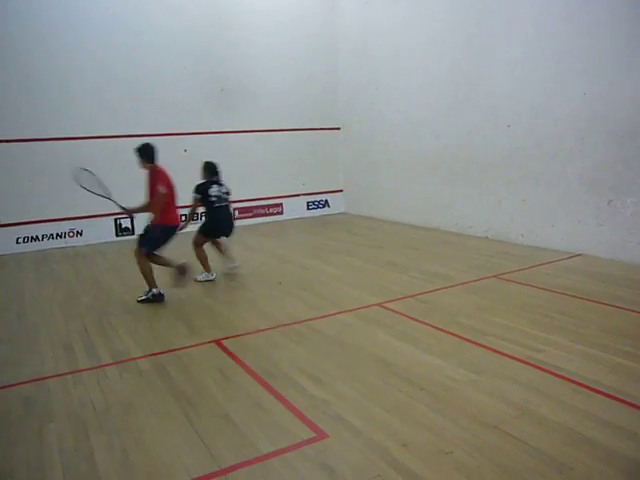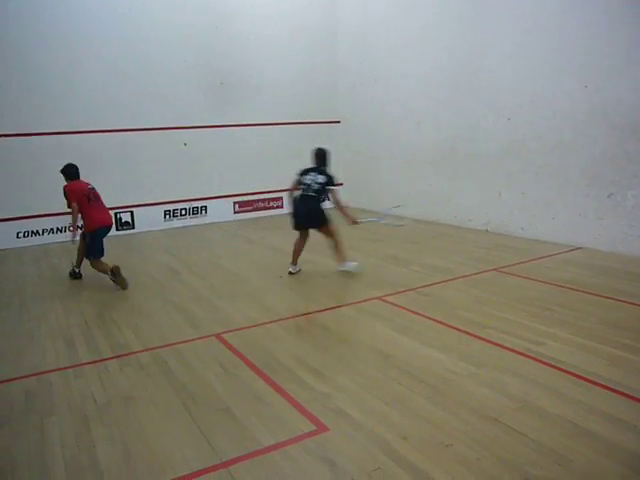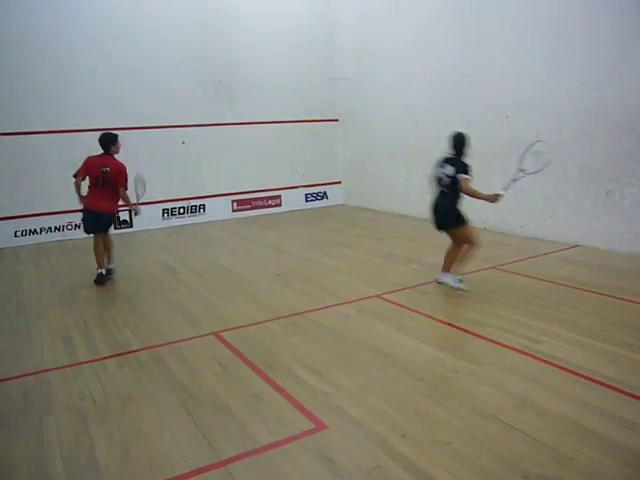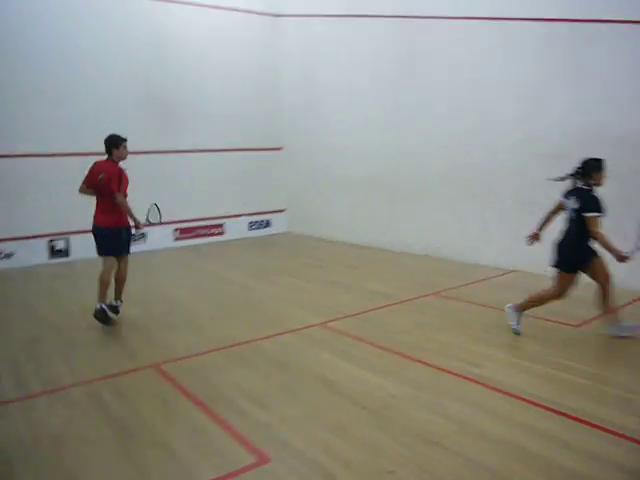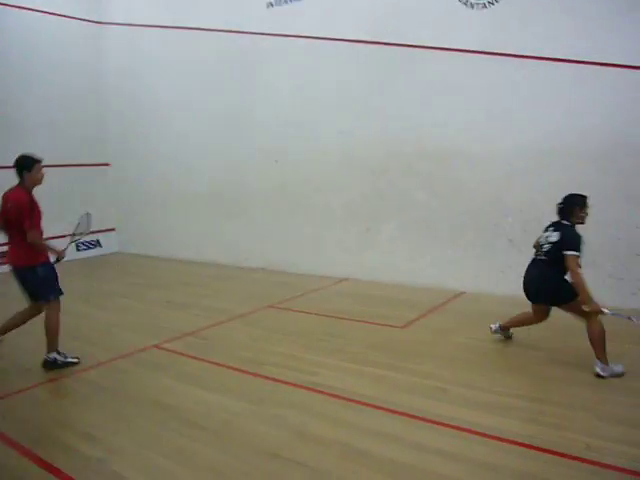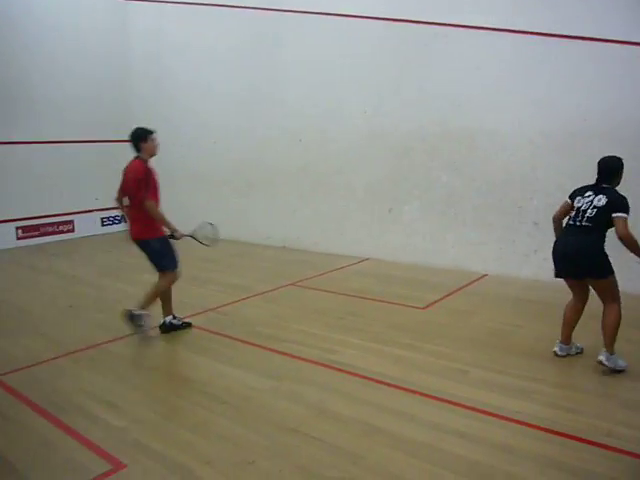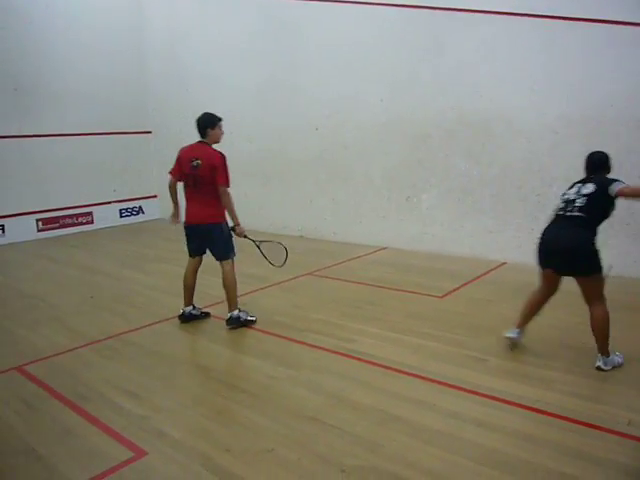
dt=0.5s
person 1, frame 1
left shoulder: (155, 173)
right shoulder: (156, 173)
left elbow: (162, 192)
left wrist: (152, 214)
right wrist: (134, 210)
left hip: (166, 223)
right hip: (164, 221)
left knee: (140, 253)
right knee: (145, 253)
left ankle: (154, 291)
right ankle: (178, 267)
person 1, frame 2
left shoulder: (68, 188)
right shoulder: (87, 185)
left elbow: (75, 208)
left wrist: (74, 229)
left hip: (95, 225)
right hip: (108, 221)
left knee: (95, 261)
right knee: (83, 239)
left ankle: (111, 272)
right ankle: (76, 269)
person 1, frame 3
left shoulder: (90, 160)
right shoulder: (119, 167)
left elbow: (77, 181)
right elbow: (122, 193)
left wrist: (81, 197)
right wrist: (132, 207)
left hip: (91, 208)
right hip: (109, 209)
left knee: (98, 238)
right knee: (105, 234)
left ankle: (101, 272)
right ankle: (110, 265)
person 1, frame 4
left shoulder: (96, 166)
right shoulder: (118, 172)
left elbow: (83, 189)
right elbow: (119, 199)
right wrist: (135, 219)
left hip: (99, 223)
right hip: (117, 224)
left knee: (108, 264)
right knee: (122, 262)
left ankle: (101, 306)
right ankle: (116, 303)
person 1, frame 5
right shoulder: (27, 200)
right elbow: (32, 237)
right wrist: (54, 250)
left hip: (19, 261)
right hip: (33, 262)
left knee: (35, 307)
right knee: (53, 305)
right ankle: (52, 355)
person 1, frame 6
left shoulder: (131, 168)
right shoulder: (144, 170)
left elbow: (120, 199)
right elbow: (149, 206)
left wrist: (130, 219)
right wrist: (172, 228)
left hip: (141, 230)
right hip: (149, 233)
left knee: (167, 273)
right knee: (170, 275)
left ankle: (169, 319)
right ankle: (138, 311)
person 1, frame 7
left shoulder: (184, 153)
right shoulder: (217, 157)
left elbow: (172, 183)
right elbow: (223, 193)
left wrist: (175, 208)
right wrist: (237, 223)
left hip: (192, 219)
right hip: (214, 220)
left knee: (193, 261)
right knee: (227, 264)
left ankle: (188, 309)
right ankle: (234, 313)
person 2, frame 1
left shoulder: (201, 187)
right shoulder: (224, 186)
left elbow: (193, 208)
left wrist: (186, 223)
left hip: (213, 221)
right hip: (228, 221)
left knee: (197, 244)
right knee: (214, 241)
left ankle: (208, 273)
right ankle: (230, 261)
person 2, frame 2
left shoulder: (305, 172)
right shoulder: (328, 178)
left elbow: (292, 189)
right elbow: (336, 201)
left wrist: (294, 203)
right wrist: (349, 217)
left hip: (299, 208)
right hip: (314, 210)
left knee: (303, 236)
right knee: (333, 235)
left ankle: (293, 266)
right ankle: (344, 264)
person 2, frame 3
left shoulder: (443, 161)
right shoulder: (461, 166)
left elbow: (436, 180)
right elbow: (465, 189)
right wrist: (486, 197)
left hip: (439, 207)
right hip: (448, 210)
left knee: (458, 243)
right knee: (472, 243)
left ankle: (446, 274)
right ankle: (447, 273)
person 2, frame 4
left shoulder: (574, 192)
right shoulder: (591, 200)
left elbow: (552, 212)
right elbow: (595, 231)
left wrist: (538, 230)
right wrist: (615, 252)
left hip: (580, 248)
right hip: (573, 250)
left knee: (605, 280)
right knee: (558, 292)
left ankle: (614, 325)
right ankle: (516, 309)
person 2, frame 5
left shoulder: (553, 227)
right shoulder: (573, 237)
left elbow: (536, 246)
right elbow: (572, 270)
right wrist: (588, 300)
left hip: (531, 278)
right hip: (550, 282)
left knee: (540, 314)
right knee: (592, 315)
left ankle: (500, 327)
right ankle: (603, 366)
person 2, frame 6
left shoulder: (580, 191)
right shoulder: (617, 200)
left elbow: (557, 218)
left hip: (562, 248)
right hip: (589, 251)
left knee: (579, 297)
right knee: (612, 302)
left ankle: (563, 345)
right ankle: (608, 354)
person 2, frame 7
left shoulder: (576, 187)
right shoulder: (606, 185)
left hip: (550, 239)
right hip: (578, 245)
left knee: (546, 289)
right knee: (596, 302)
left ankle: (516, 332)
right ankle: (605, 357)
